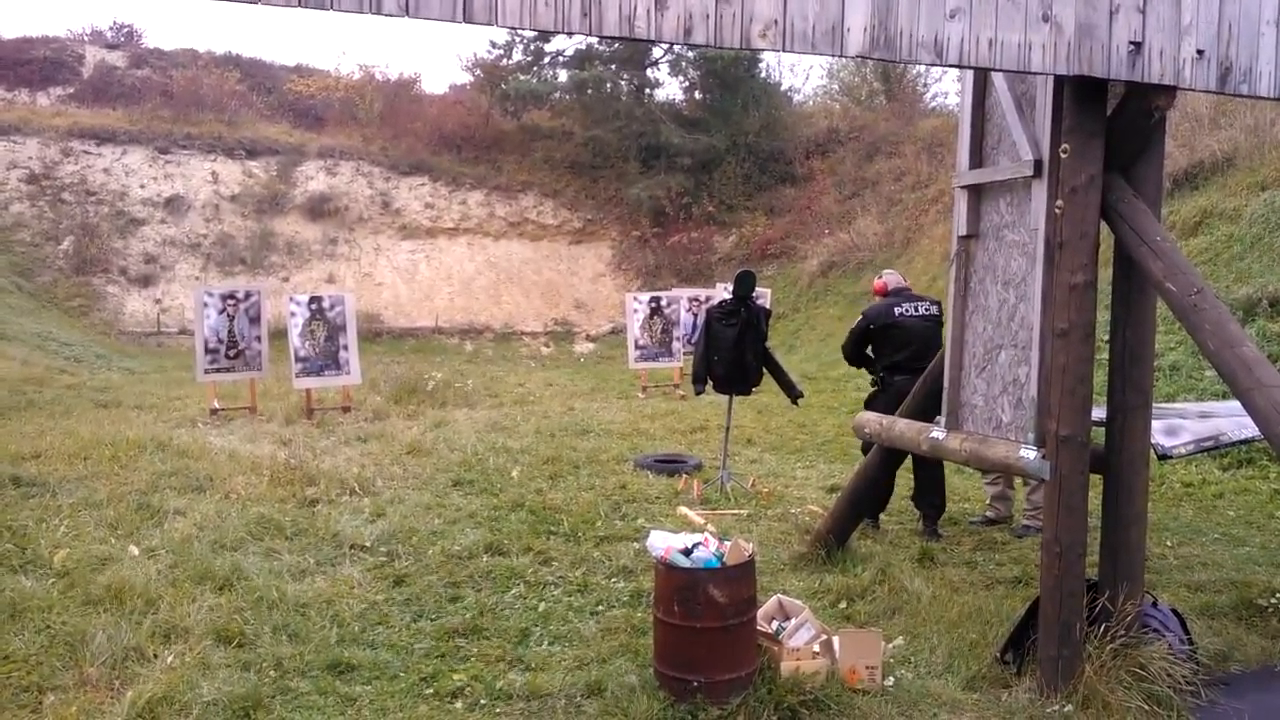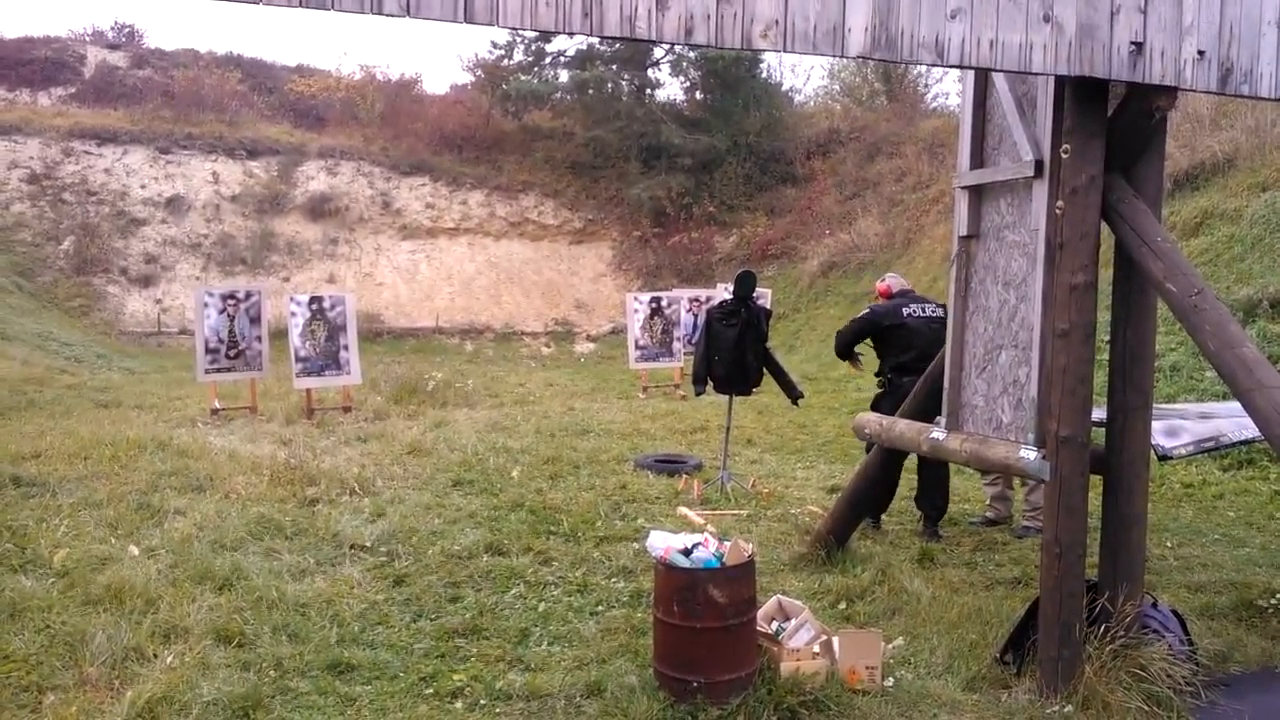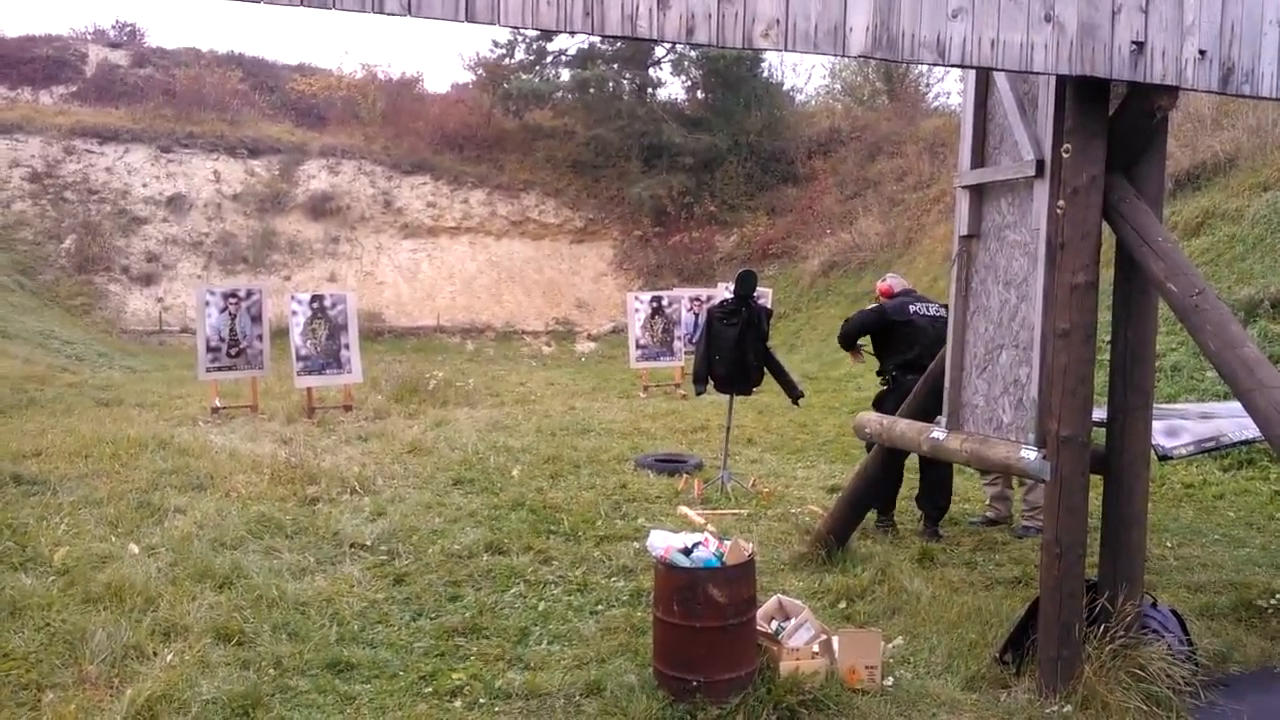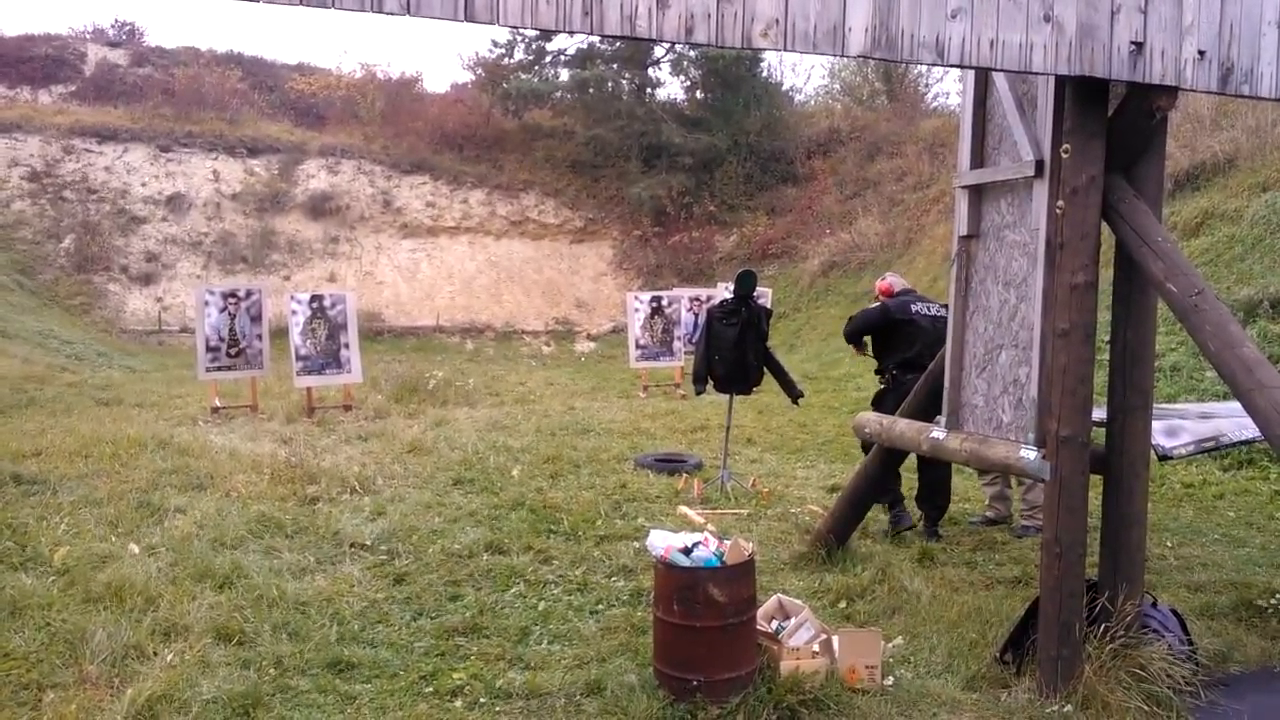
dt=0.1s
person 1, frame 1
left shoulder: (878, 312)
right shoulder: (933, 306)
left elbow: (852, 350)
left wrist: (872, 365)
left hip: (896, 389)
right hip: (933, 389)
right knee: (930, 457)
left ankle: (870, 516)
right ankle: (930, 522)
person 1, frame 2
left shoulder: (882, 312)
right shoulder: (939, 310)
left elbow: (843, 340)
left wrist: (850, 355)
left hip: (903, 390)
right hip: (939, 390)
left knee: (886, 456)
right knee: (934, 458)
left ankle: (872, 516)
right ankle: (931, 523)
person 1, frame 3
left shoulder: (888, 310)
right shoulder: (940, 310)
left elbow: (847, 331)
left wrist: (852, 347)
left hip: (905, 388)
left knee: (887, 453)
right knee: (937, 457)
left ankle: (885, 516)
right ankle: (932, 522)
person 1, frame 4
left shoulder: (890, 308)
right shoulder: (940, 310)
left elbow: (852, 329)
right elbow: (942, 348)
left wrist: (858, 343)
left hip: (904, 388)
right knee: (935, 457)
left ankle: (897, 510)
right ankle: (932, 522)
